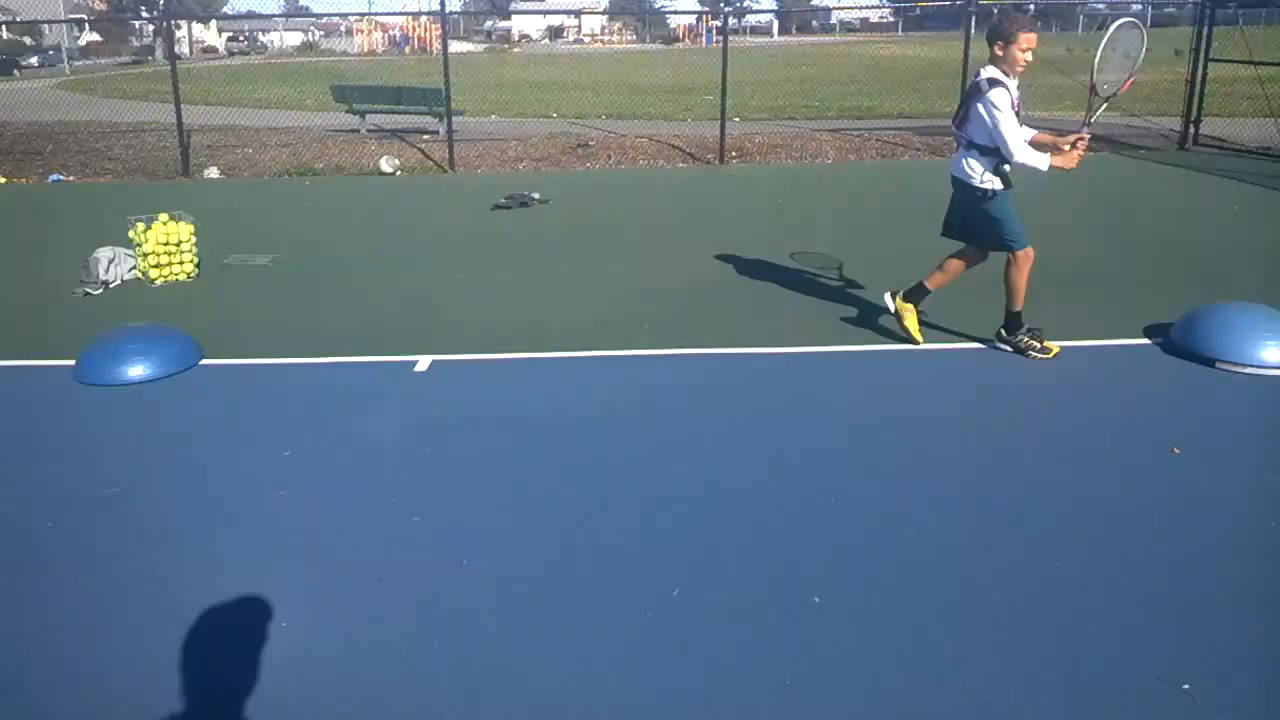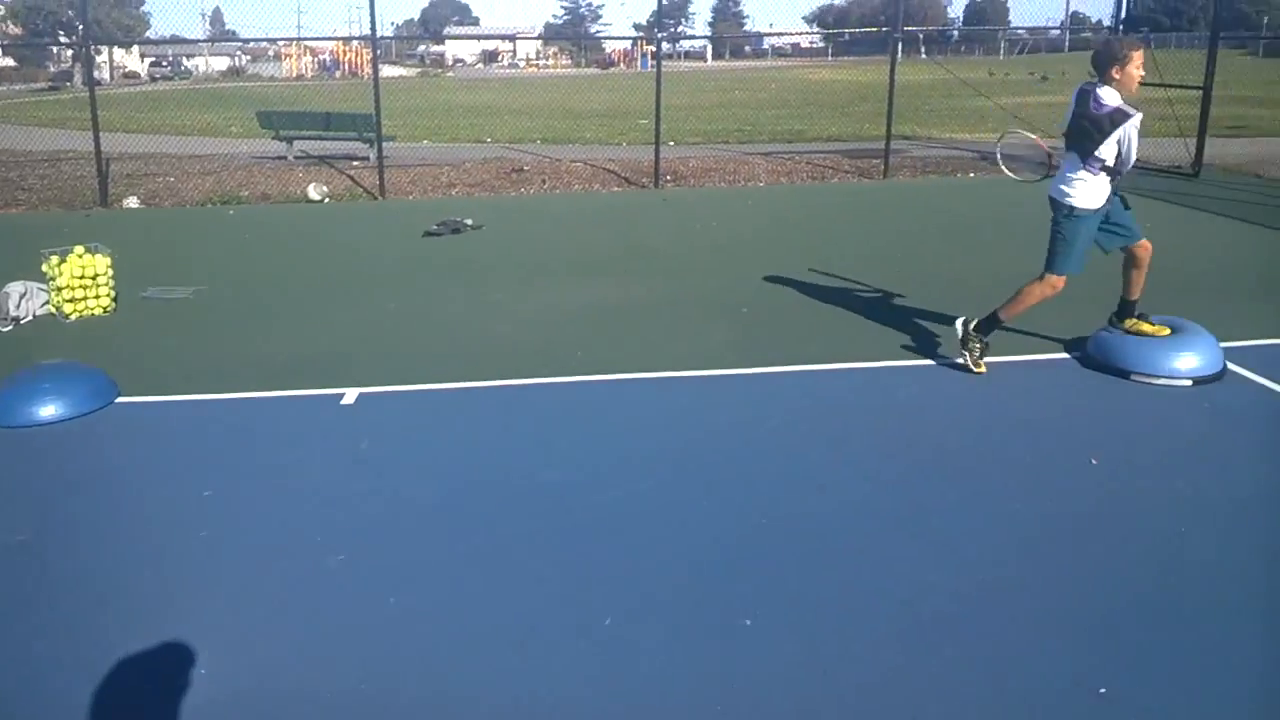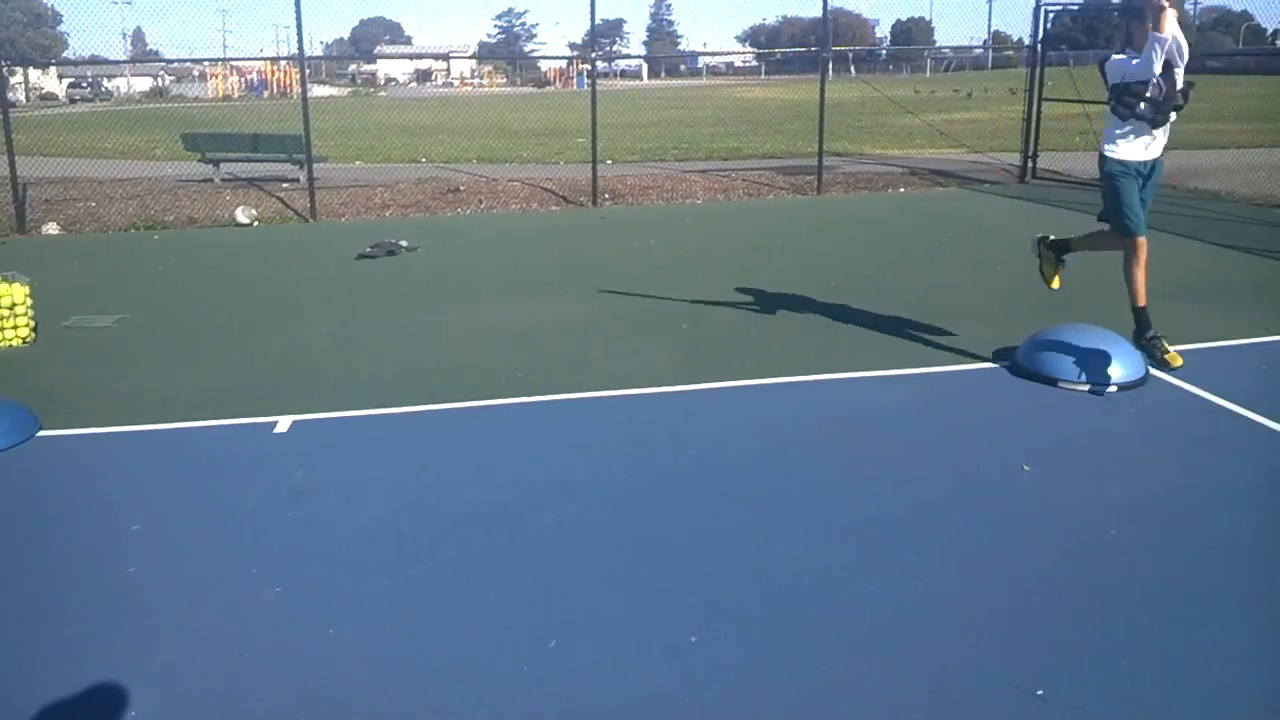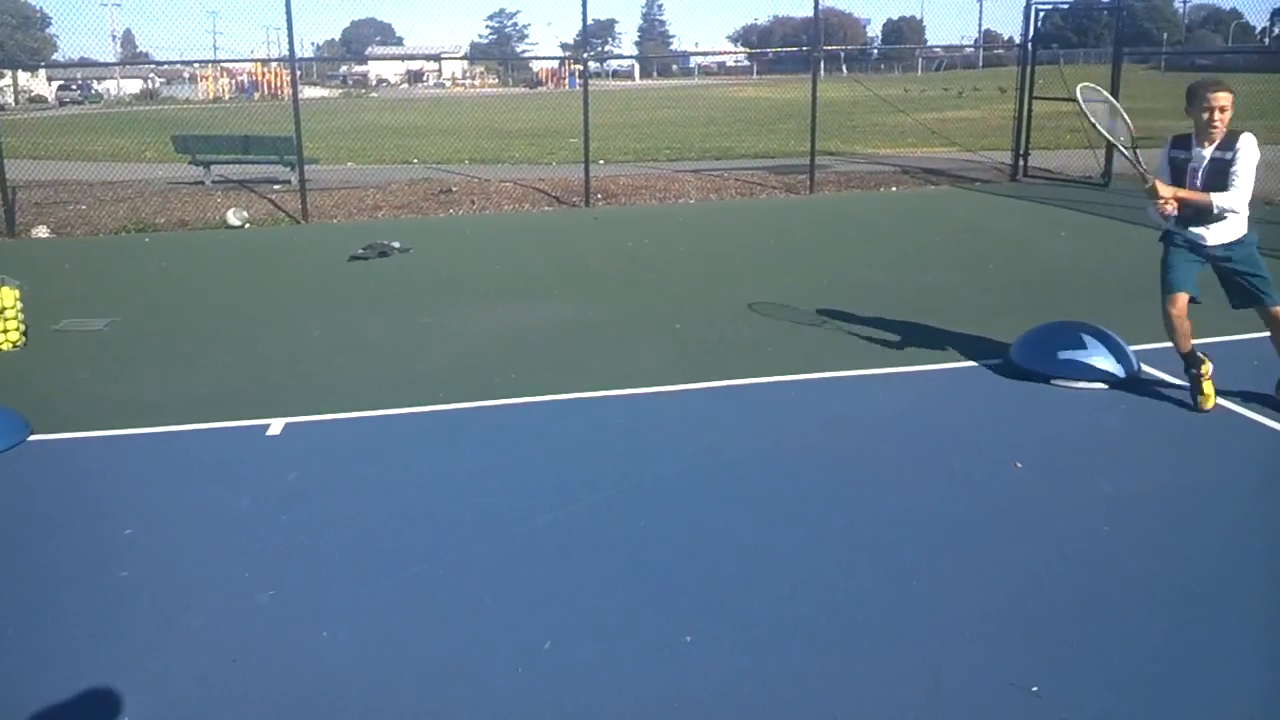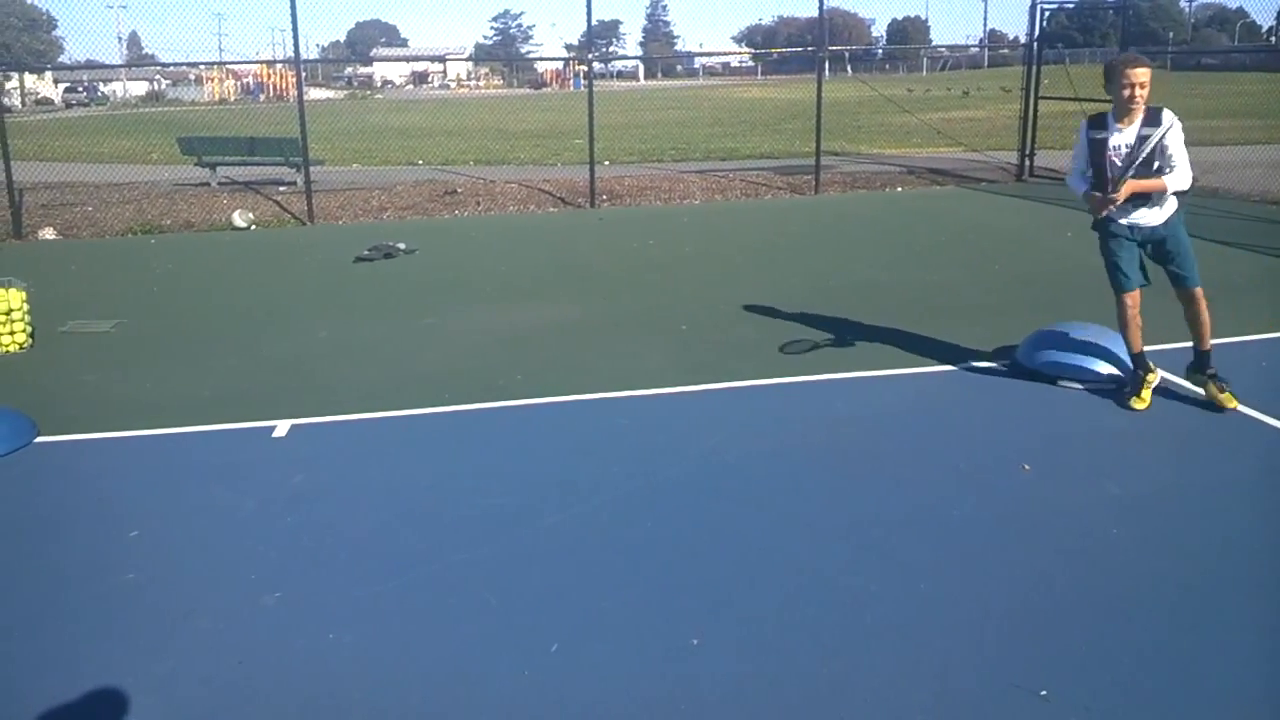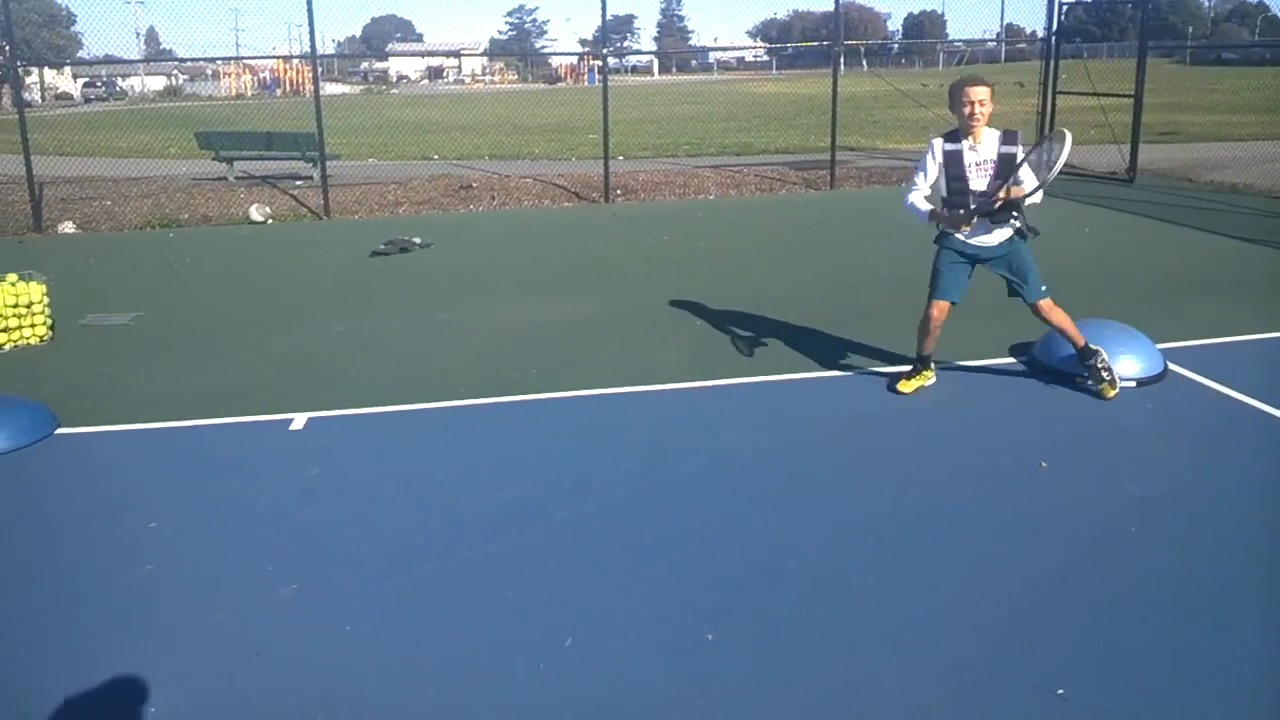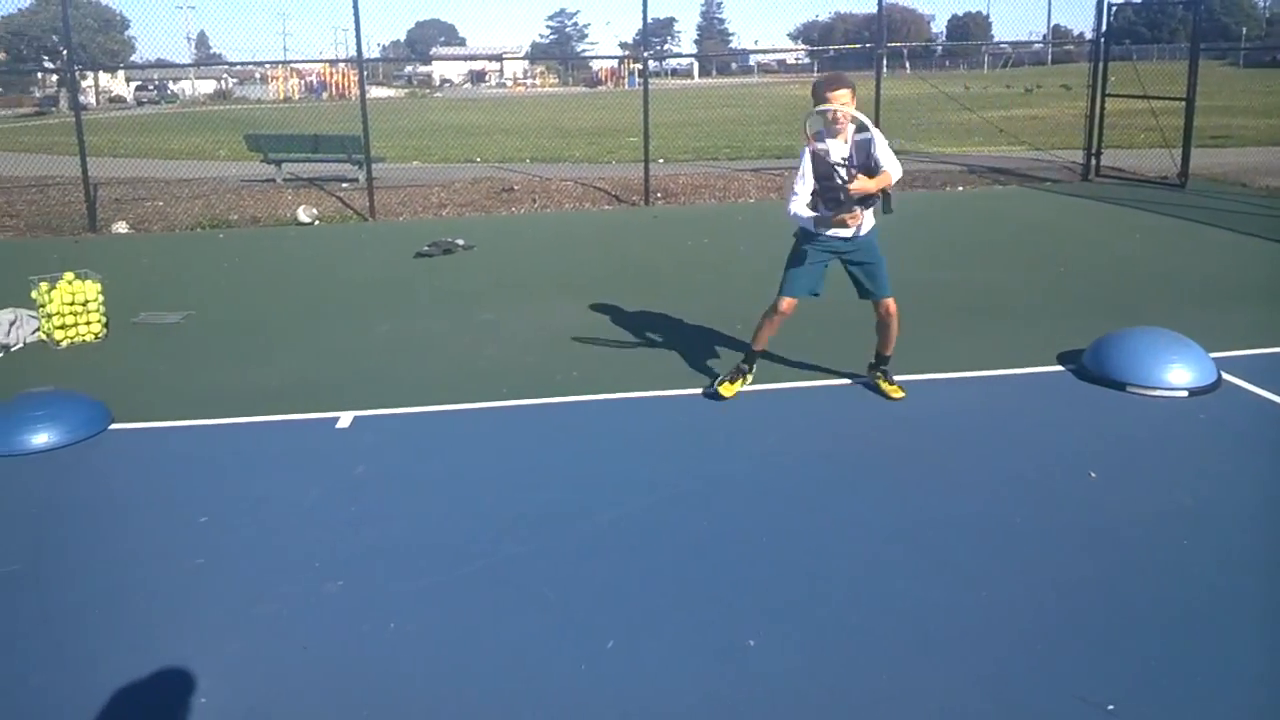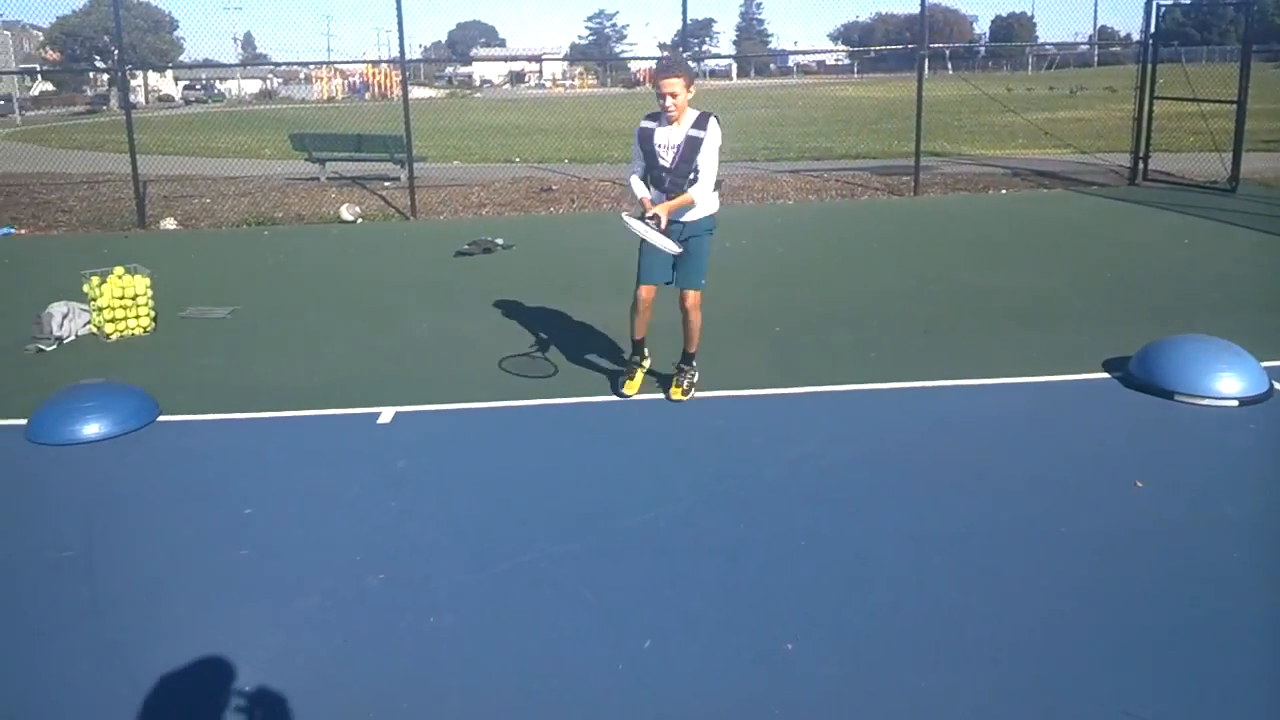
dt=0.4s
person 1, frame 1
left shoulder: (1002, 82)
right shoulder: (994, 92)
left elbow: (1014, 133)
right elbow: (1015, 153)
left wrist: (1061, 141)
right wrist: (1060, 161)
left hip: (974, 179)
right hip: (980, 185)
left knee: (975, 253)
right knee: (1023, 254)
left ankle: (906, 299)
right ankle: (1014, 331)
person 1, frame 2
left shoulder: (1087, 98)
right shoulder: (1126, 119)
left elbow: (1078, 141)
right elbow: (1126, 162)
left hip: (1098, 195)
right hip: (1080, 201)
left knee: (1141, 250)
right knee: (1053, 282)
left ankle: (1126, 315)
right ankle: (976, 331)
person 1, frame 3
left shoulder: (1172, 53)
right shoulder: (1119, 62)
left elbow: (1180, 49)
right elbow: (1147, 69)
right wrist: (1163, 32)
left hip: (1151, 159)
right hip: (1121, 161)
left knee: (1123, 237)
right knee: (1138, 243)
left ankle: (1053, 248)
right ankle: (1145, 332)
person 1, frame 4
left shoulder: (1243, 145)
right shoulder: (1174, 150)
left elbow: (1235, 202)
right elbow: (1161, 210)
left wrist: (1178, 193)
right wrist: (1164, 206)
left hip: (1232, 242)
right hip: (1185, 239)
right knee: (1173, 309)
right ankle: (1197, 367)
person 1, frame 5
left shoulder: (1163, 121)
right shoulder: (1091, 129)
left elbow: (1182, 177)
right elbow: (1076, 175)
left wrist: (1131, 186)
right wrist: (1090, 197)
left hip: (1165, 220)
right hip: (1118, 224)
left knee: (1194, 295)
right knee: (1128, 300)
left ankle: (1205, 368)
right ankle: (1142, 372)
person 1, frame 6
left shoulder: (1009, 143)
right shoulder: (941, 147)
left elbow: (1034, 189)
right elbow: (914, 196)
left wrist: (1012, 196)
right wrist: (937, 216)
left hip: (1004, 239)
right hip: (958, 242)
left knee: (1044, 308)
right knee: (935, 313)
left ankle: (1091, 358)
right ankle: (923, 367)
person 1, frame 7
left shoulder: (868, 134)
right shoulder: (813, 147)
left elbow: (893, 169)
right elbow: (799, 208)
left wrist: (871, 185)
right wrist: (832, 218)
left hip: (860, 236)
right hip: (820, 235)
left knee: (888, 308)
right knee: (784, 306)
left ankle: (881, 368)
right ankle: (746, 366)
person 1, frame 8
left shoulder: (707, 125)
right shoulder: (648, 126)
left elbow: (707, 180)
right elbow: (637, 174)
left wrist: (669, 205)
right wrist: (646, 202)
left hip: (698, 221)
right hip: (659, 221)
left knee: (690, 300)
right knee: (644, 294)
left ankle: (687, 365)
right ankle: (637, 358)
